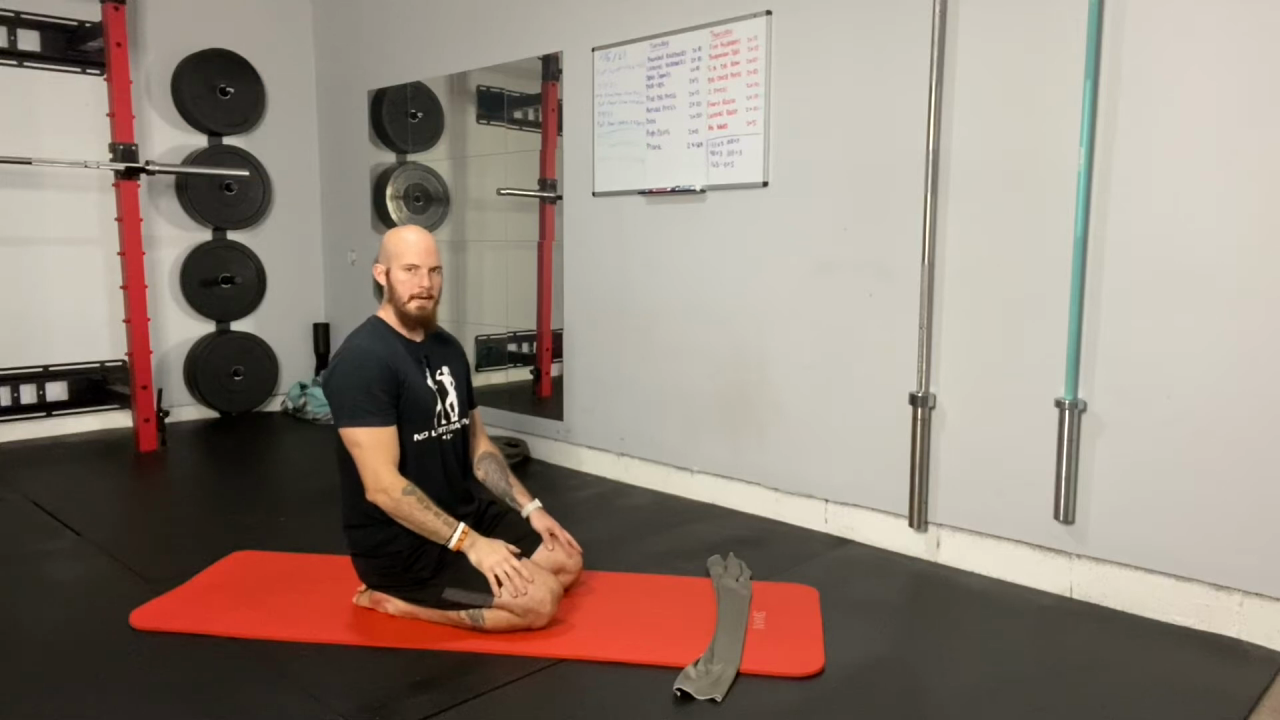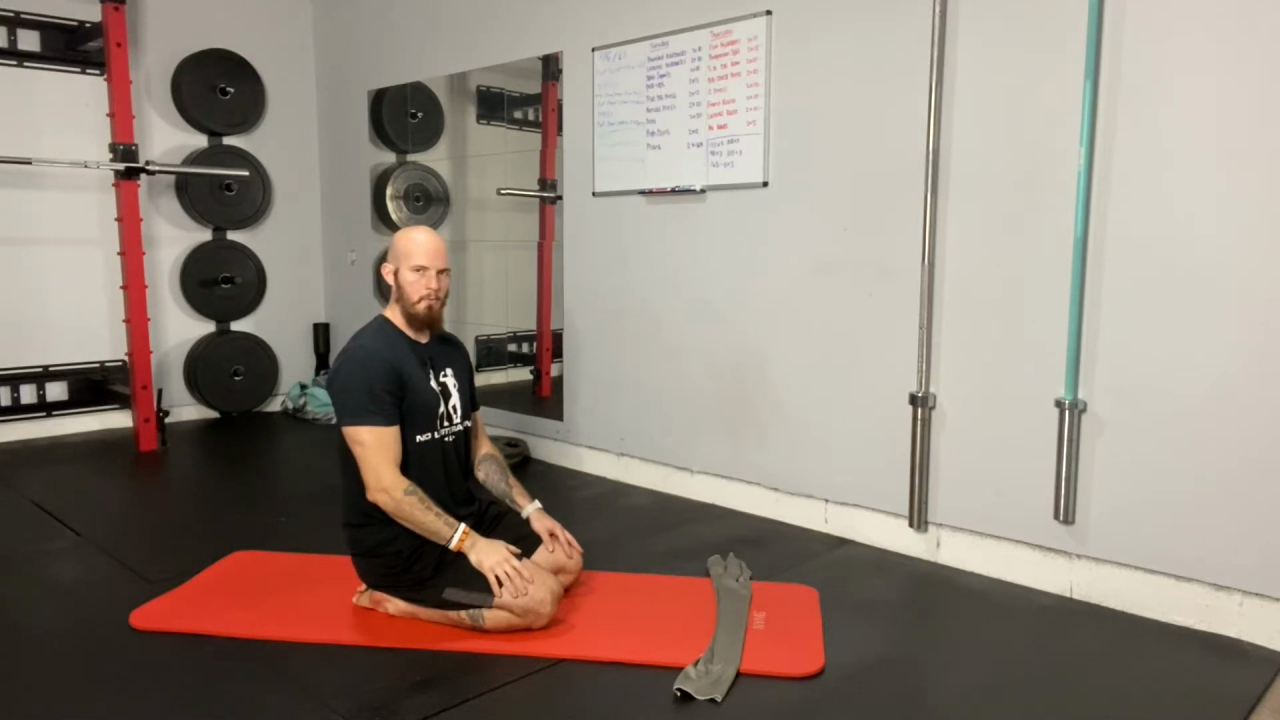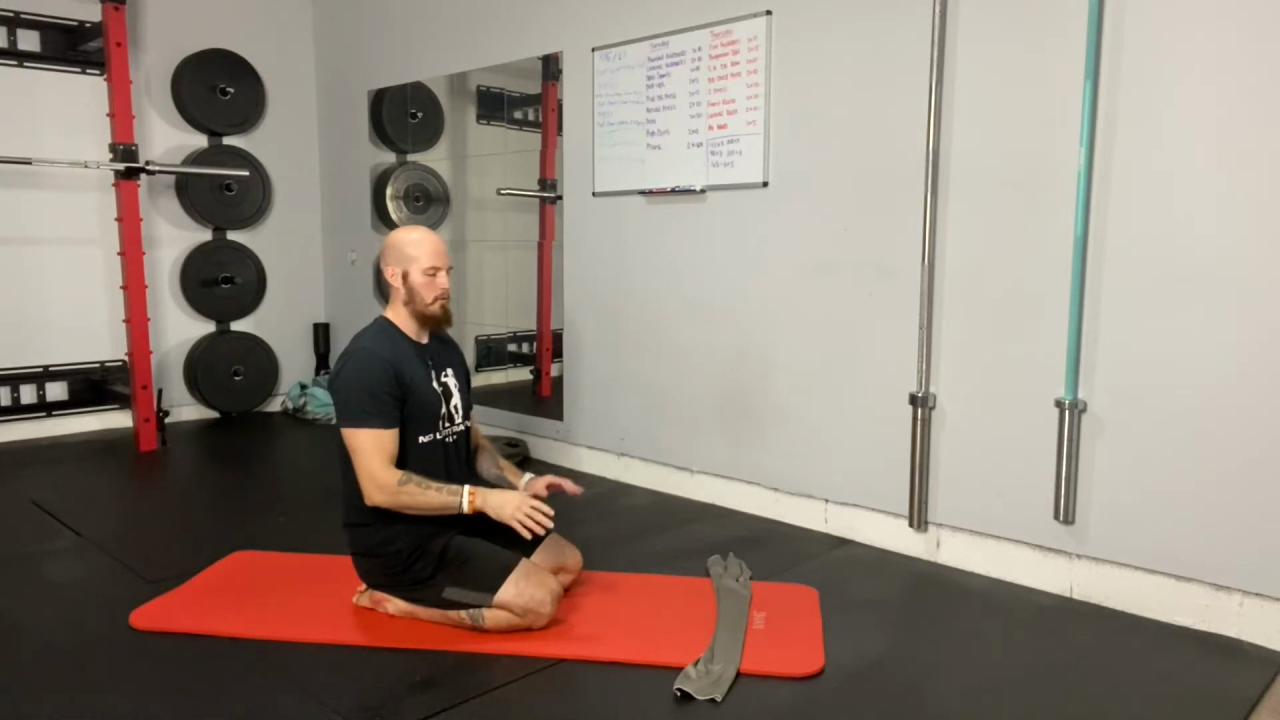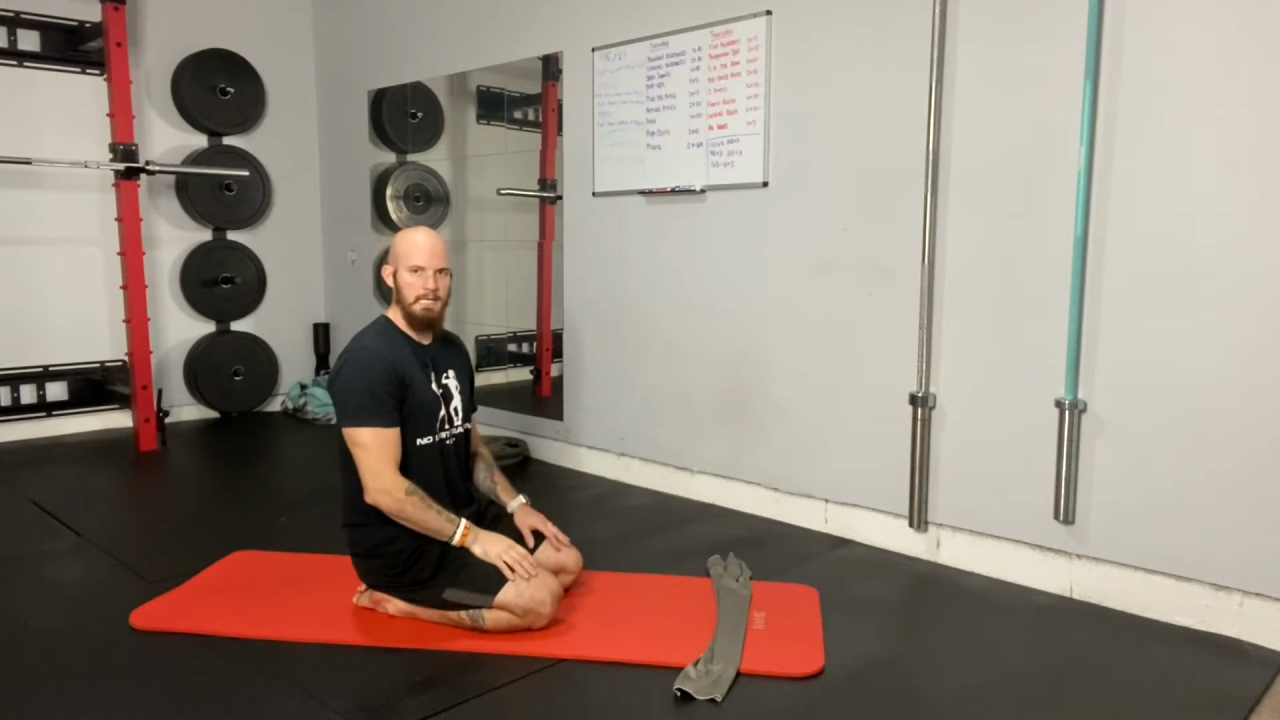
dt=1s
person 1, frame 1
left shoulder: (447, 347)
right shoulder: (363, 361)
left elbow: (476, 442)
right elbow: (383, 486)
left wrist: (530, 507)
right wrist: (468, 542)
right hip: (399, 542)
left knee: (566, 563)
right knee: (539, 600)
left ankle: (431, 588)
right ankle: (395, 598)
person 1, frame 2
left shoulder: (451, 349)
right shoulder: (367, 360)
left elbow: (477, 444)
right elbow: (384, 486)
left wrist: (530, 509)
right wrist: (469, 543)
right hip: (398, 542)
left knee: (567, 563)
right knee: (539, 600)
left ankle: (423, 590)
right ankle: (394, 598)
person 1, frame 3
left shoulder: (446, 348)
right shoulder: (369, 362)
left elbow: (469, 439)
right elbow: (379, 486)
left wrist: (523, 482)
right wrist: (482, 498)
left hip: (453, 517)
right hip: (399, 542)
left knee: (566, 564)
right knee: (539, 600)
left ankle: (420, 591)
right ankle: (396, 598)
person 1, frame 4
left shoulder: (452, 348)
right shoulder: (369, 361)
right elbow: (382, 488)
left wrist: (515, 504)
right wrist: (471, 537)
right hip: (398, 543)
left knee: (566, 563)
right knee: (539, 600)
left ankle: (424, 590)
right ankle: (395, 598)
